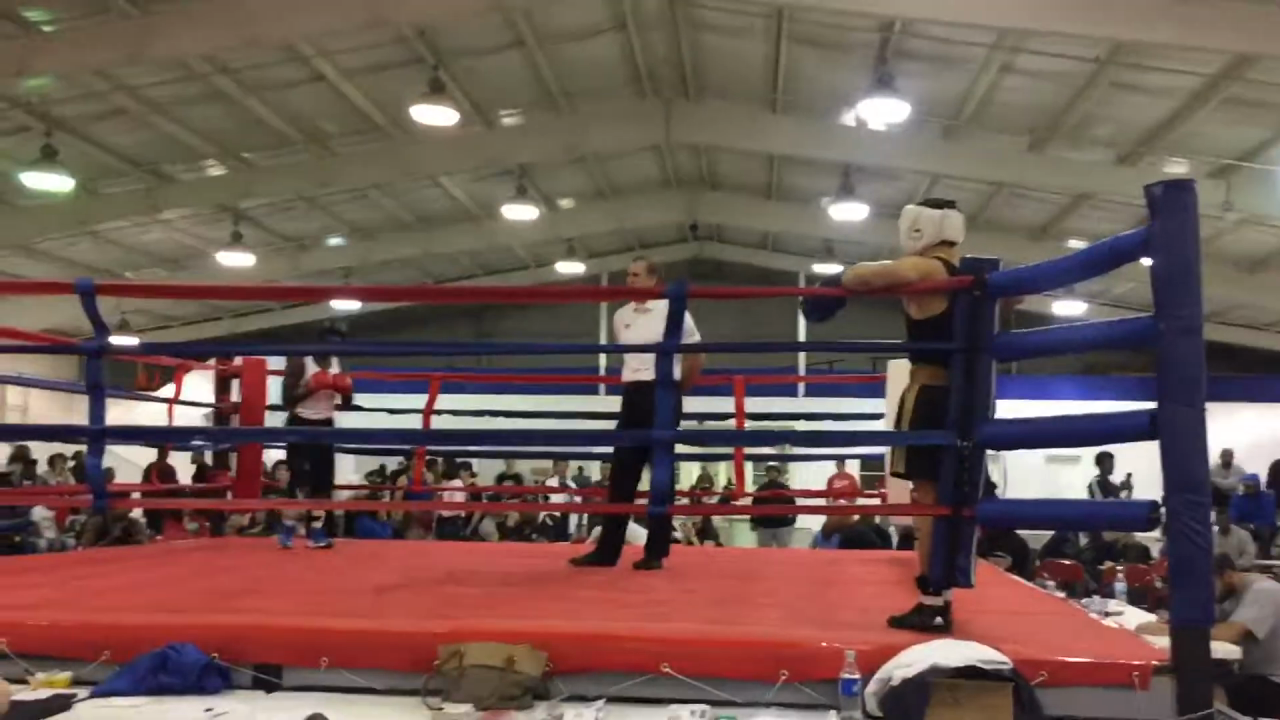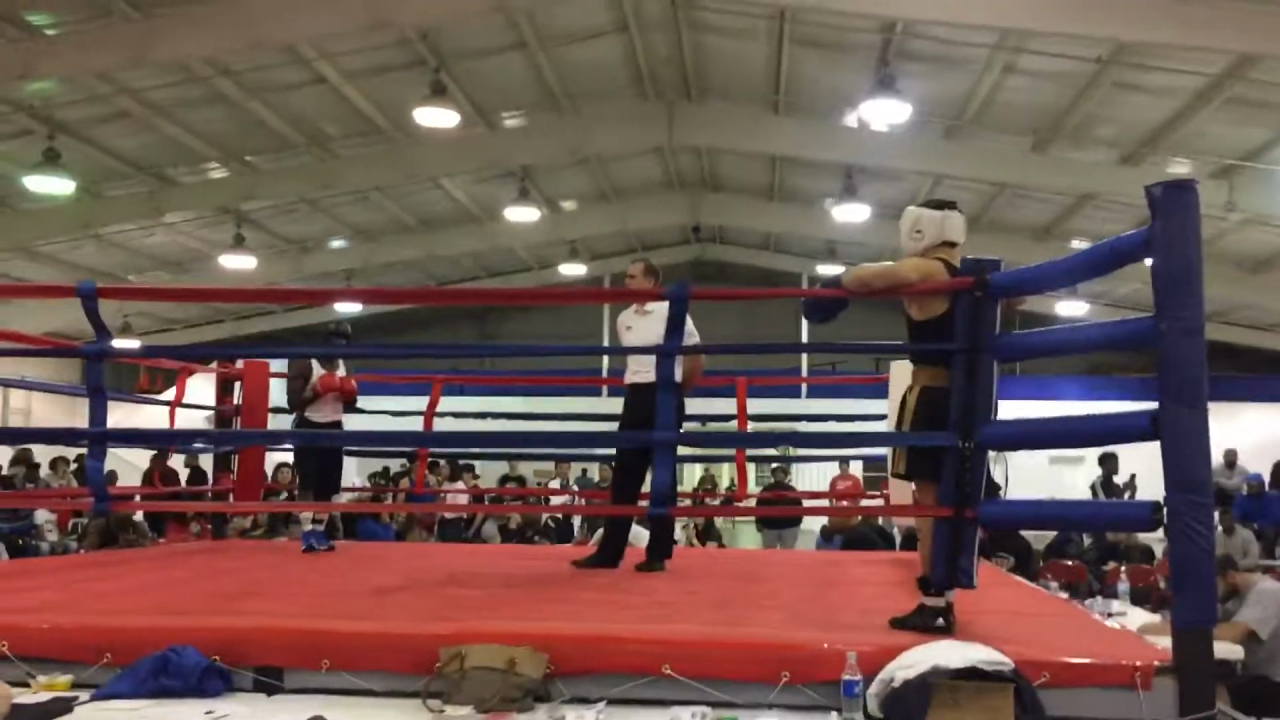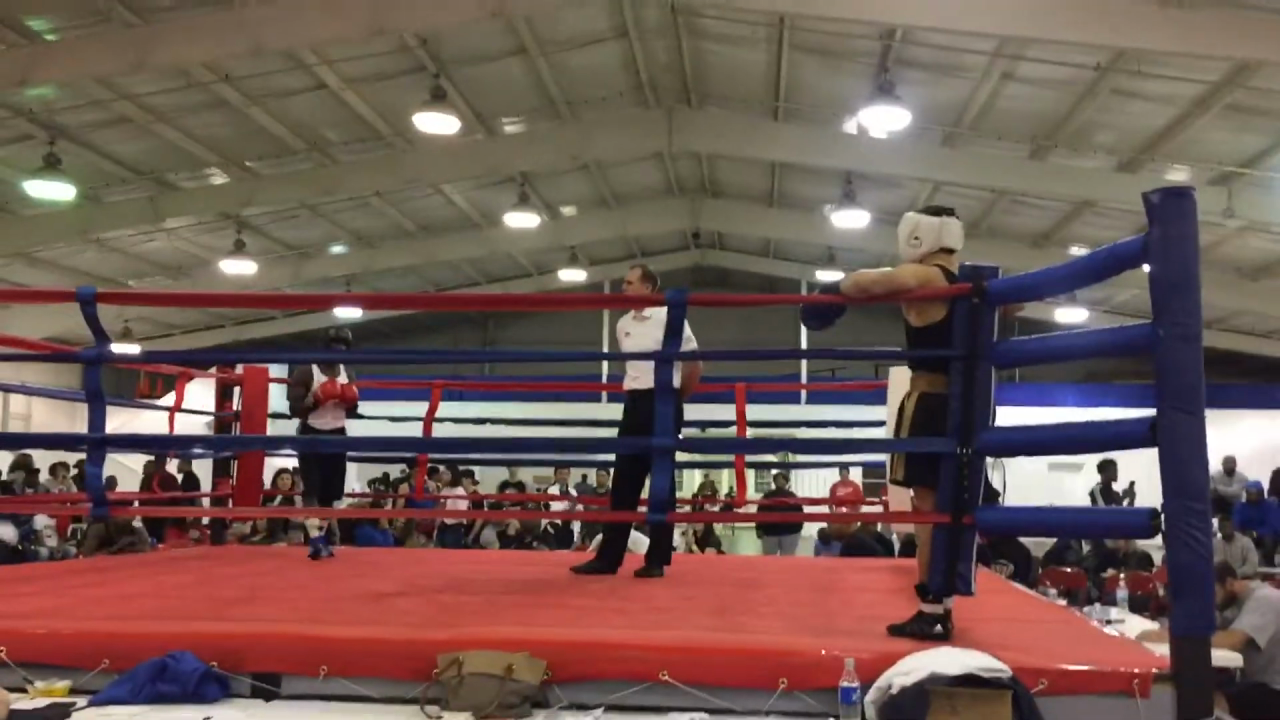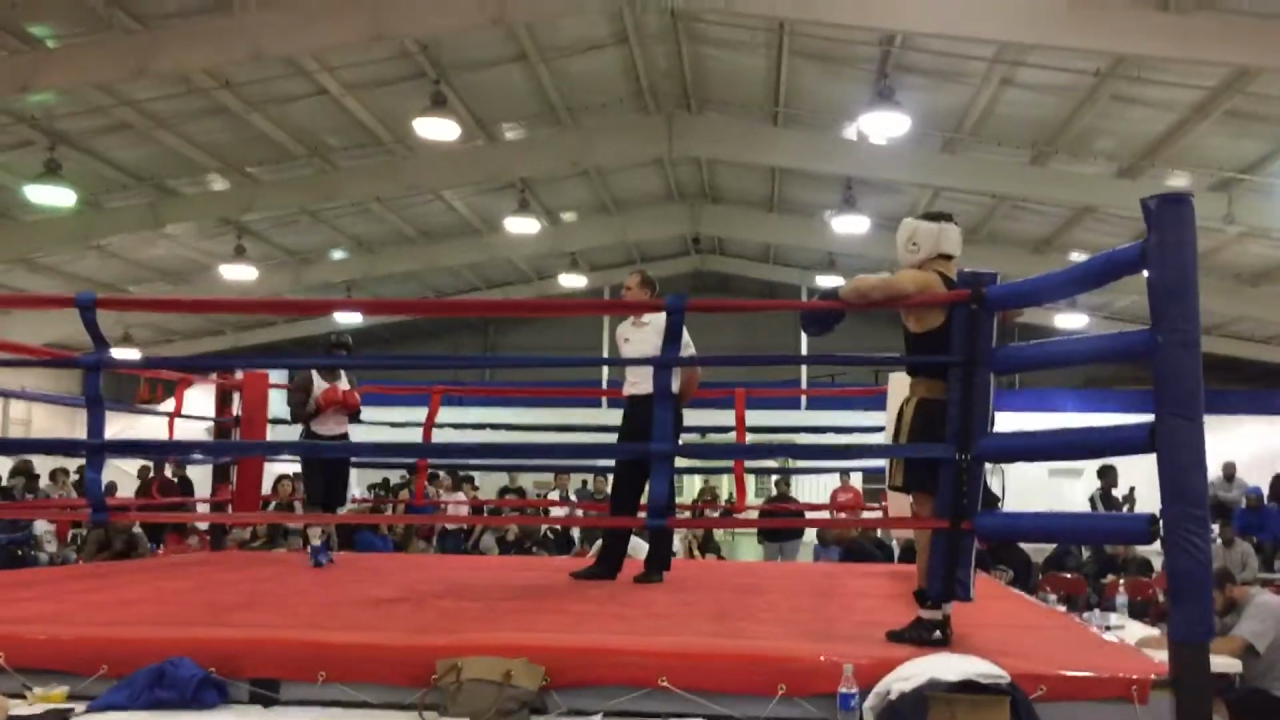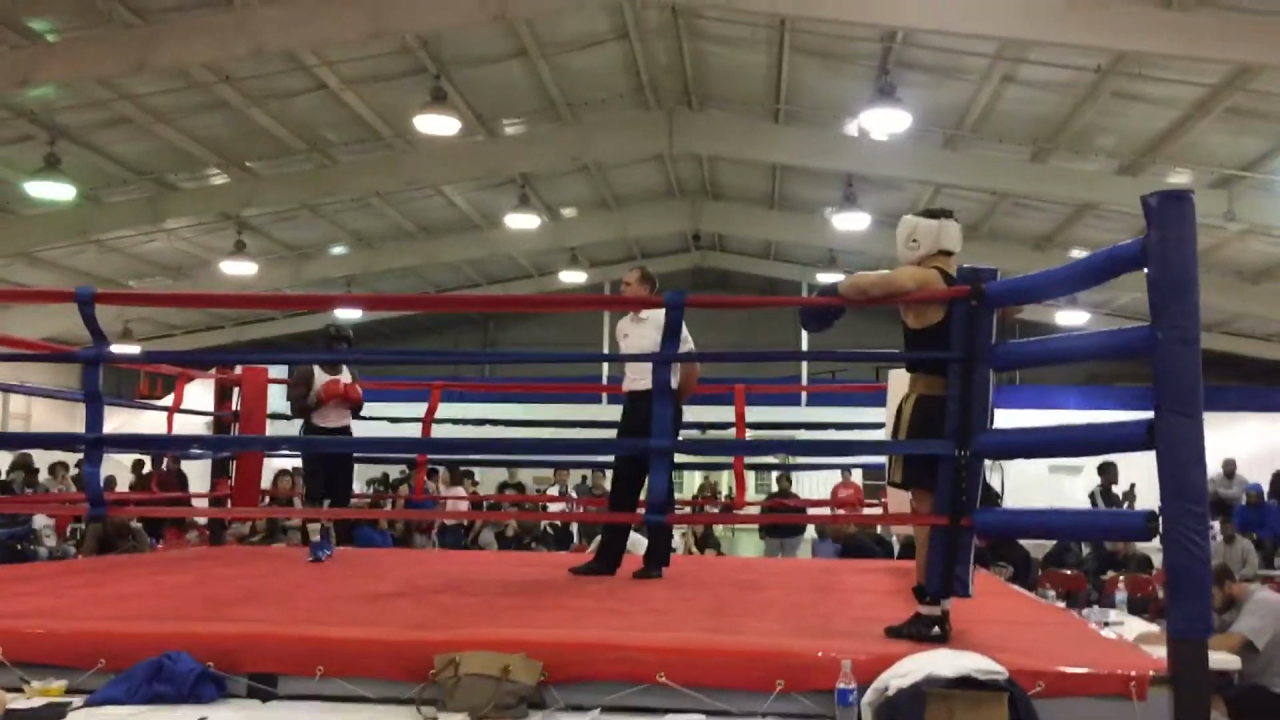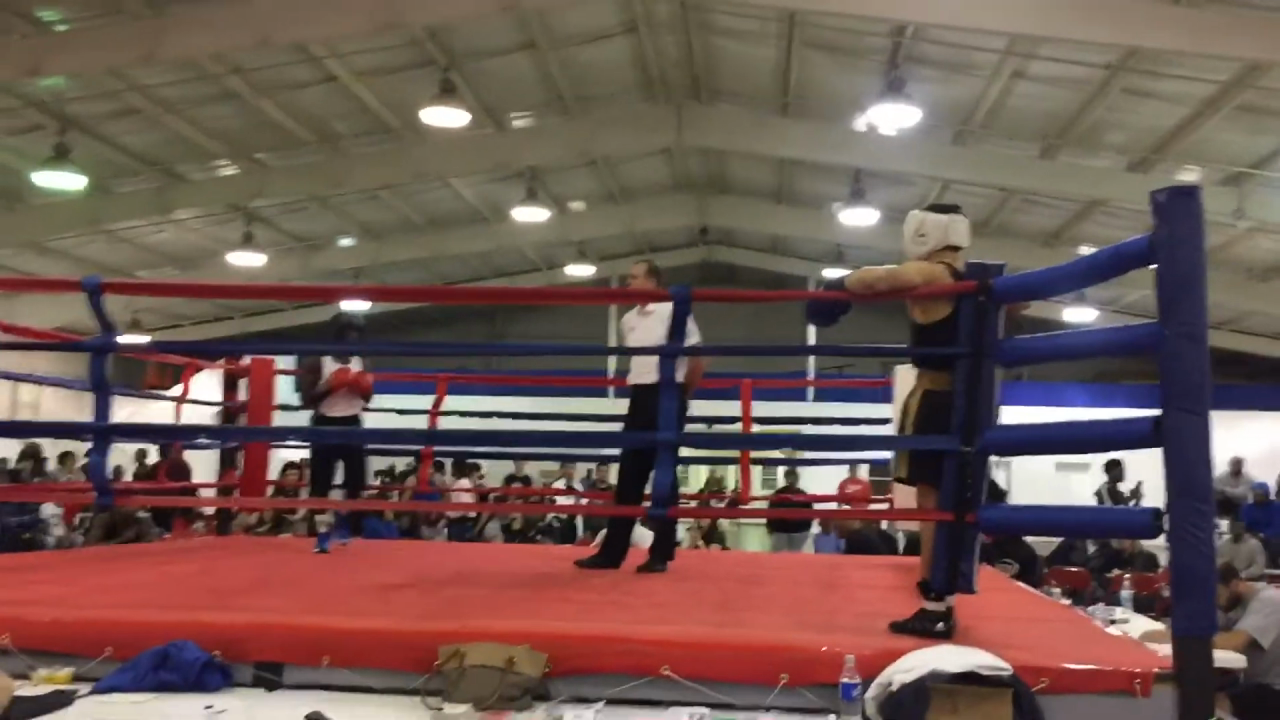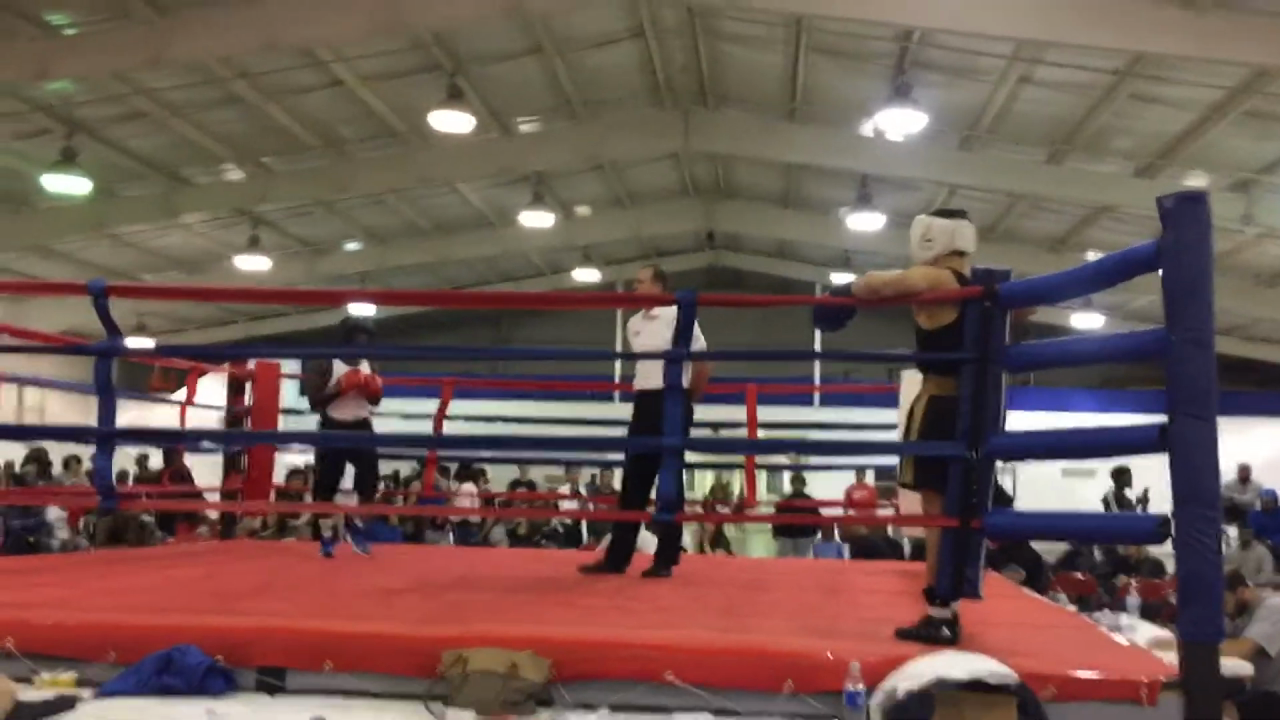
dt=0.1s
person 1, frame 1
left shoulder: (921, 270)
left elbow: (858, 277)
left wrist: (833, 286)
left hip: (929, 395)
left knee: (927, 495)
right knee: (945, 495)
left ankle: (931, 603)
right ankle: (940, 598)
person 1, frame 2
left shoulder: (922, 271)
left elbow: (860, 278)
left wrist: (834, 287)
left hip: (930, 396)
left knee: (929, 495)
left ankle: (933, 603)
right ankle: (943, 599)
person 1, frame 3
left shoulder: (920, 278)
left elbow: (861, 283)
left wrist: (834, 292)
left hip: (928, 402)
left knee: (926, 502)
left ankle: (931, 612)
right ankle: (939, 606)
person 1, frame 4
left shoulder: (921, 284)
left elbow: (863, 289)
left wrist: (832, 298)
left hip: (928, 407)
left knee: (927, 508)
left ankle: (931, 617)
right ankle: (940, 610)
person 1, frame 5
left shoulder: (920, 280)
left elbow: (860, 285)
left wrist: (830, 294)
left hip: (927, 404)
left knee: (926, 504)
right knee: (944, 506)
left ankle: (929, 613)
right ankle: (938, 607)
person 1, frame 6
left shoulder: (926, 275)
left elbow: (868, 280)
left wrist: (837, 288)
left hip: (933, 399)
left knee: (931, 499)
left ankle: (934, 608)
right ankle: (943, 602)
person 1, frame 7
left shoulder: (932, 280)
left elbow: (873, 285)
left wrist: (842, 295)
left hip: (939, 405)
left knee: (936, 505)
left ankle: (938, 615)
right ankle: (946, 609)
person 2, frame 1
left shoulder: (672, 311)
right shoulder: (621, 316)
left elbow: (695, 357)
left wrist: (674, 389)
right wrist: (632, 383)
left hip: (661, 396)
right hip: (632, 396)
right knee: (622, 472)
left ankle: (656, 552)
right ankle: (607, 549)
person 2, frame 2
left shoulder: (672, 312)
right shoulder: (624, 318)
left elbow: (696, 358)
left wrist: (676, 391)
right wrist: (635, 385)
left hip: (663, 398)
right hip: (634, 398)
right knee: (624, 473)
left ankle: (658, 554)
right ankle: (609, 551)
person 2, frame 3
left shoulder: (668, 317)
right shoulder: (623, 325)
left elbow: (694, 365)
left wrist: (674, 398)
right wrist: (635, 391)
left hip: (661, 404)
right hip: (634, 404)
right knee: (624, 480)
left ankle: (657, 560)
right ankle: (608, 557)
person 2, frame 4
left shoulder: (667, 323)
right shoulder: (622, 330)
left elbow: (692, 370)
left wrist: (674, 403)
right wrist: (634, 397)
right hip: (633, 409)
left knee: (661, 486)
right knee: (623, 486)
left ankle: (656, 565)
right ankle: (608, 563)
person 2, frame 5
left shoulder: (666, 319)
right shoulder: (622, 326)
left elbow: (691, 366)
left wrist: (674, 400)
right wrist: (632, 393)
right hip: (633, 405)
right knee: (623, 481)
left ankle: (655, 561)
right ankle: (607, 558)
person 2, frame 6
left shoulder: (673, 312)
right shoulder: (628, 319)
left elbow: (697, 360)
left wrist: (680, 393)
right wrist: (638, 386)
right hip: (639, 399)
right knee: (629, 474)
left ankle: (660, 555)
right ankle: (612, 551)
person 2, frame 7
left shoulder: (679, 317)
right shoulder: (633, 323)
left elbow: (702, 364)
left wrist: (686, 398)
right wrist: (641, 391)
right hip: (644, 403)
right knee: (634, 478)
left ankle: (665, 559)
right ankle: (617, 556)
person 3, frame 1
left shoulder: (339, 366)
right shoulder: (299, 363)
left elbow: (346, 402)
right elbow: (286, 399)
left wrist: (346, 391)
right wrist: (308, 388)
left hip: (325, 426)
right hip: (300, 424)
left knee: (322, 483)
right knee: (298, 480)
left ankle: (316, 531)
right ankle: (288, 528)
person 3, frame 2
left shoulder: (345, 368)
right shoulder: (304, 366)
left elbow: (349, 405)
right elbow: (293, 403)
left wrist: (351, 394)
right wrist: (316, 391)
left hip: (332, 429)
right hip: (308, 428)
left knee: (327, 486)
right knee: (307, 482)
left ankle: (319, 533)
right ankle: (307, 534)
person 3, frame 3
left shoulder: (347, 374)
right shoulder: (305, 373)
left elbow: (352, 410)
right elbow: (294, 410)
left wrist: (351, 401)
right wrist: (317, 399)
left hip: (337, 436)
right hip: (311, 435)
left knee: (329, 493)
right knee: (312, 489)
left ankle: (322, 540)
right ankle: (314, 541)
person 3, frame 4
left shoulder: (348, 380)
right shoulder: (306, 379)
left elbow: (354, 416)
right elbow: (295, 416)
left wrist: (353, 407)
right wrist: (318, 406)
left hip: (340, 442)
right hip: (314, 441)
left knee: (333, 500)
right knee: (314, 497)
left ankle: (323, 545)
right ankle: (316, 549)
person 3, frame 5
left shoulder: (350, 373)
right shoulder: (306, 373)
left elbow: (356, 408)
right elbow: (297, 409)
left wrist: (356, 399)
right wrist: (320, 398)
left hip: (342, 435)
right hip: (317, 435)
left knee: (341, 494)
right knee: (314, 493)
left ankle: (325, 536)
right ankle: (315, 545)
person 3, frame 6
left shoulder: (360, 362)
right shoulder: (316, 362)
left elbow: (366, 398)
right elbow: (306, 399)
left wrist: (365, 389)
right wrist: (329, 387)
left hip: (351, 425)
right hip: (325, 425)
left knee: (356, 483)
right knee: (320, 483)
person 3, frame 7
left shoulder: (368, 365)
right shoulder: (325, 364)
left elbow: (374, 401)
right elbow: (314, 401)
left wrist: (374, 391)
right wrist: (340, 388)
left hip: (361, 427)
right hip: (334, 428)
left knee: (369, 483)
right knee: (325, 488)
left ankle: (355, 529)
right ankle: (327, 539)
